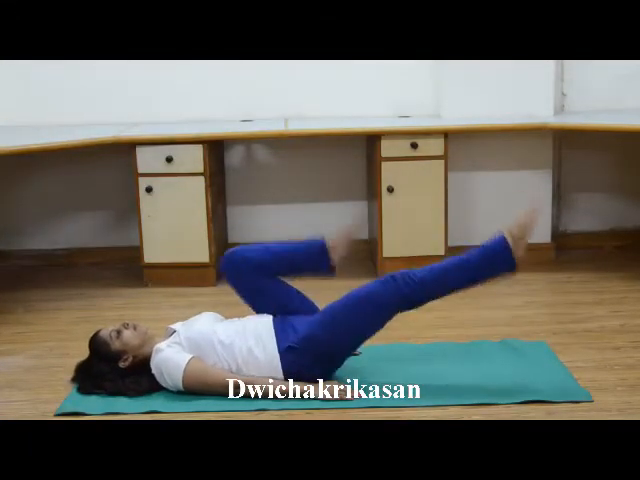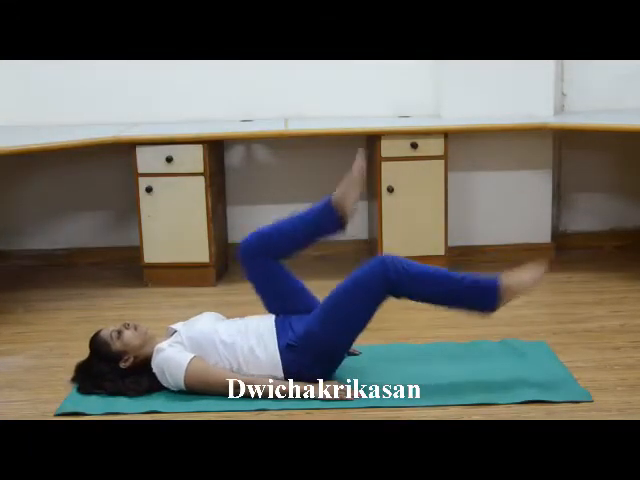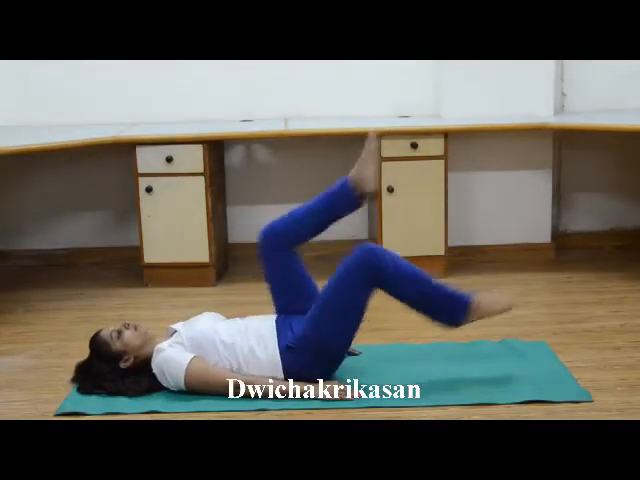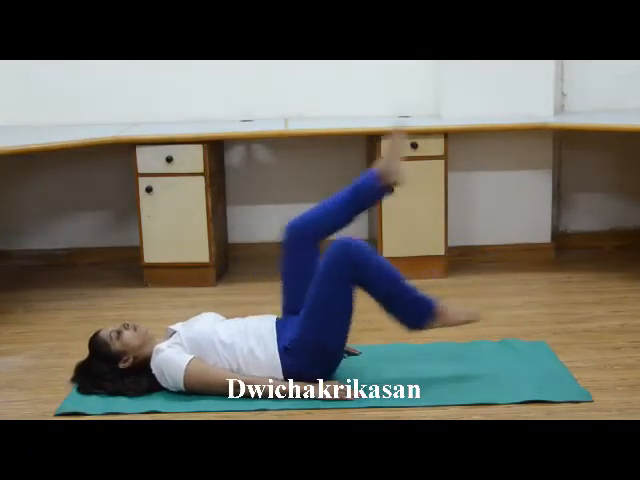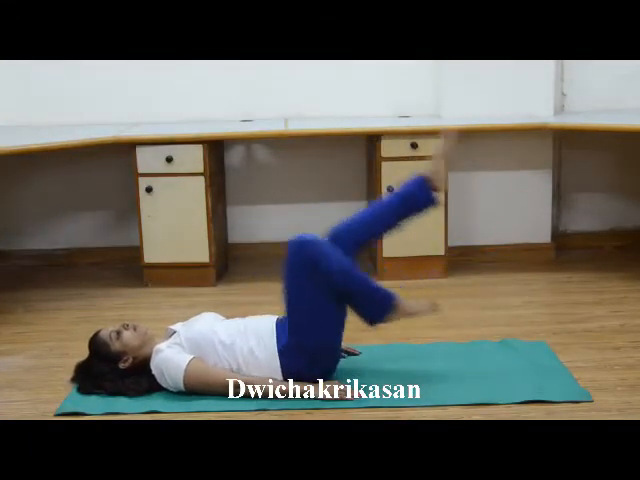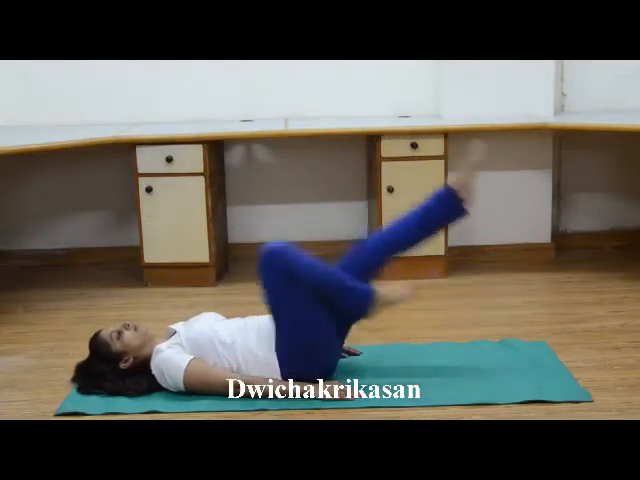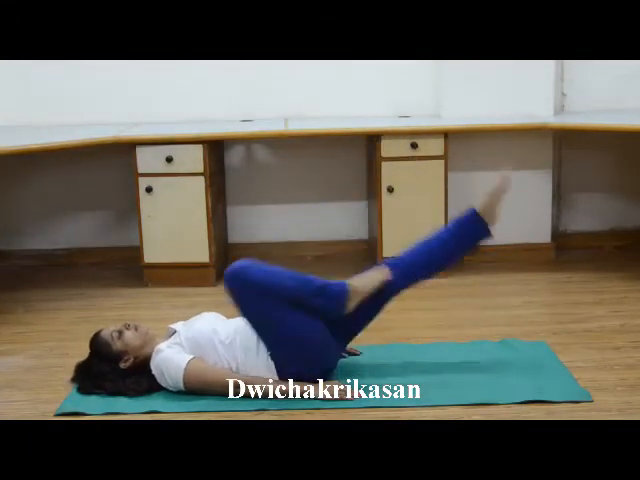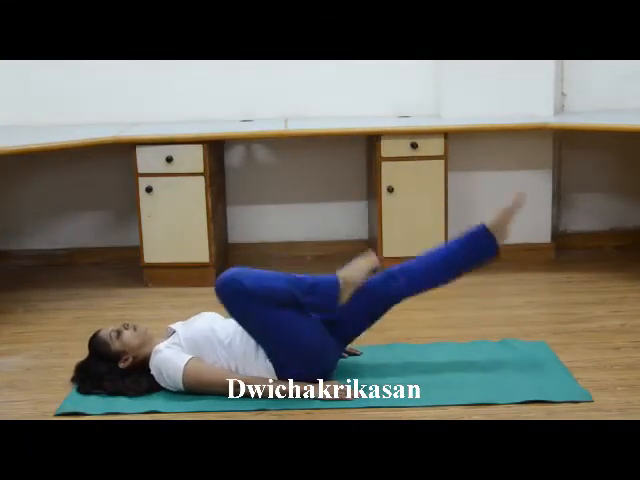
dt=0.1s
person 1, frame 1
left shoulder: (175, 336)
right shoulder: (164, 361)
right elbow: (231, 383)
right wrist: (304, 387)
left hip: (293, 331)
right hip: (300, 351)
left knee: (236, 260)
right knee: (395, 288)
left ankle: (325, 252)
right ankle: (504, 251)
person 1, frame 2
left shoulder: (175, 333)
right shoulder: (166, 363)
right elbow: (234, 381)
left wrist: (331, 339)
right wrist: (305, 386)
left hip: (293, 325)
right hip: (304, 350)
left knee: (255, 247)
right knee: (385, 268)
left ankle: (337, 207)
right ankle: (494, 291)
person 1, frame 3
left shoulder: (176, 333)
right shoulder: (166, 363)
right elbow: (235, 384)
right wrist: (304, 389)
left hip: (294, 331)
right hip: (305, 356)
left knee: (275, 238)
right knee: (367, 257)
left ankle: (356, 185)
right ankle: (461, 308)
person 1, frame 4
left shoulder: (174, 335)
right shoulder: (164, 363)
right elbow: (231, 384)
left wrist: (329, 335)
right wrist: (307, 389)
left hip: (288, 332)
right hip: (302, 358)
left knee: (302, 234)
right knee: (346, 252)
left ankle: (380, 178)
right ankle: (426, 313)
person 1, frame 5
left shoulder: (173, 335)
right shoulder: (163, 363)
right elbow: (231, 384)
right wrist: (309, 387)
left hip: (289, 336)
right hip: (304, 359)
left knee: (340, 240)
right knee: (307, 248)
left ankle: (427, 185)
right ankle: (384, 307)
person 1, frame 6
left shoulder: (178, 333)
right shoulder: (165, 364)
right elbow: (234, 384)
right wrist: (307, 388)
left hip: (295, 329)
right hip: (304, 360)
left knee: (369, 254)
right knee: (276, 256)
left ankle: (453, 196)
right ankle: (367, 301)
person 1, frame 7
left shoulder: (174, 335)
right shoulder: (165, 364)
right elbow: (235, 383)
right wrist: (305, 387)
left hip: (311, 339)
right hip: (304, 357)
left knee: (388, 272)
right knee: (241, 274)
left ankle: (479, 220)
right ankle: (343, 294)
person 1, frame 8
left shoulder: (176, 335)
right shoulder: (165, 364)
right elbow: (232, 383)
right wrist: (303, 386)
left hip: (310, 339)
right hip: (303, 360)
left knee: (394, 279)
right knee: (232, 282)
left ankle: (489, 237)
right ankle: (334, 286)
